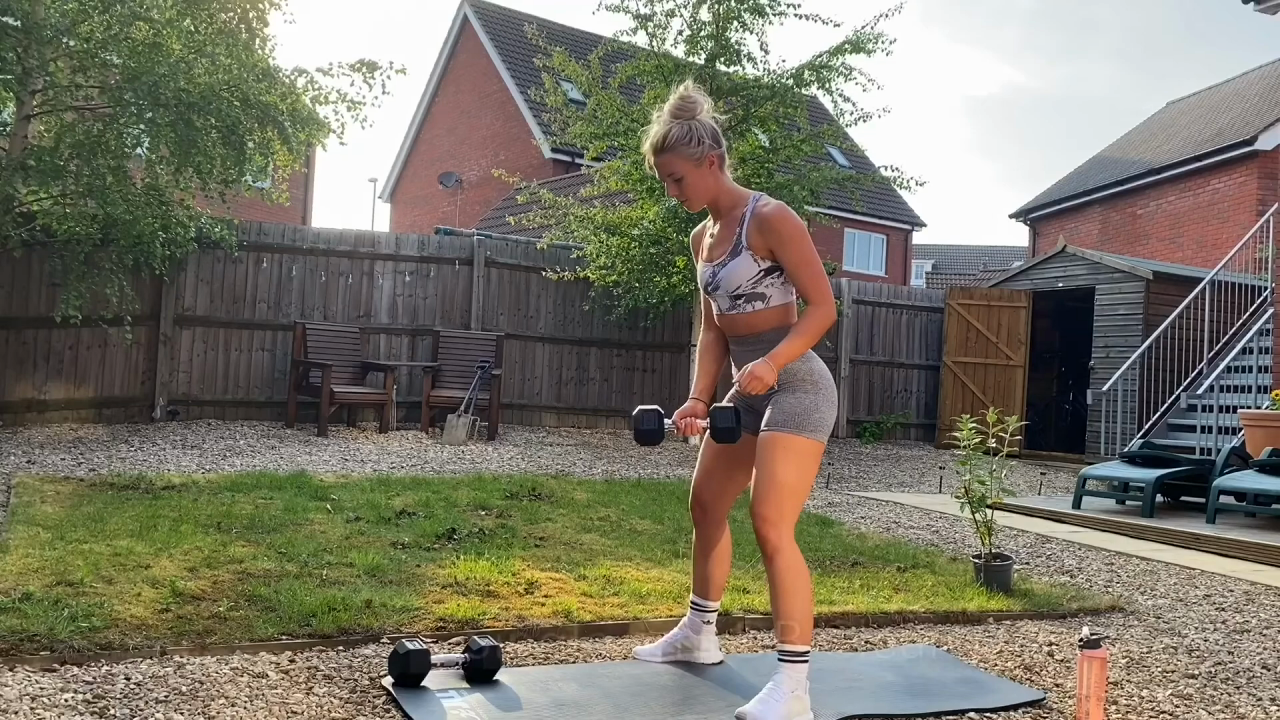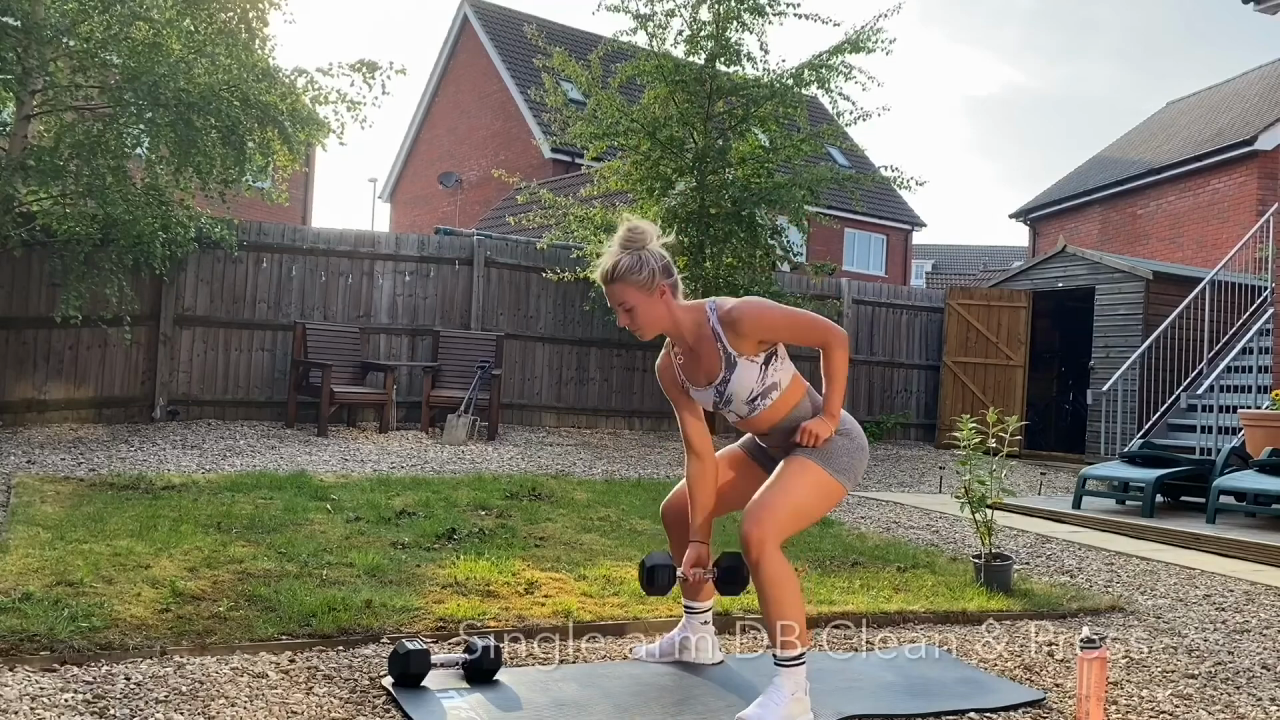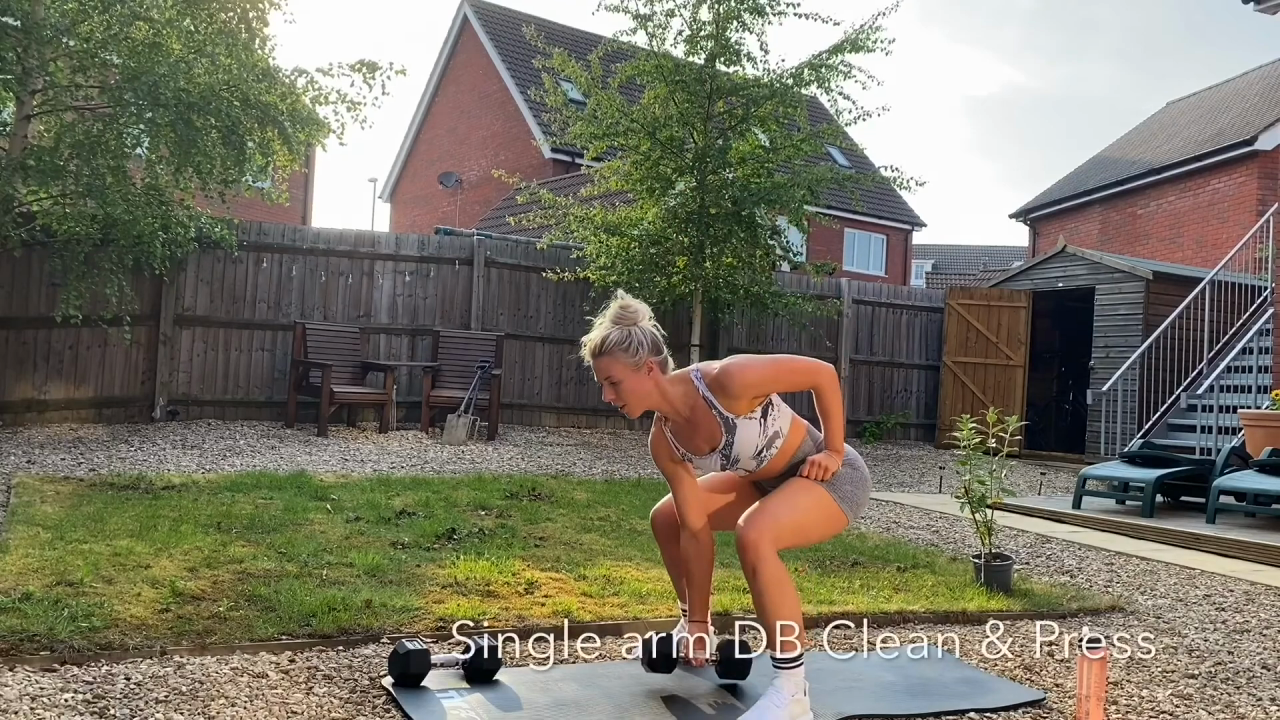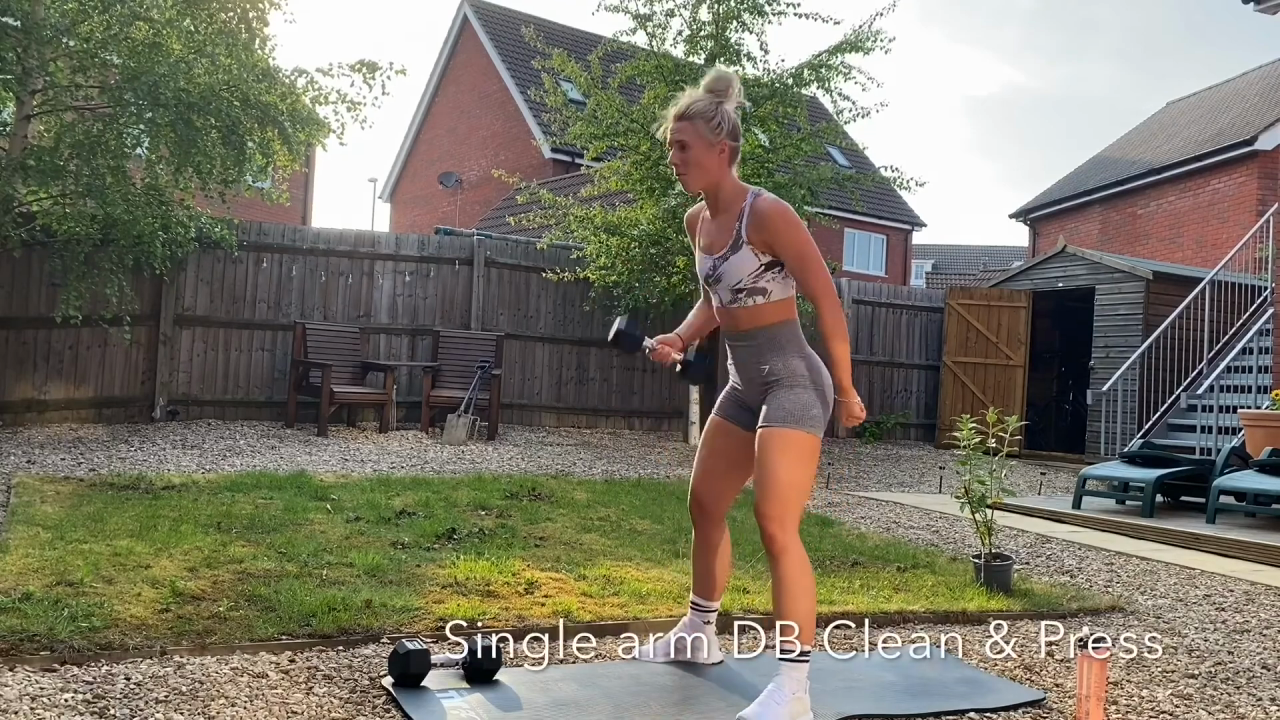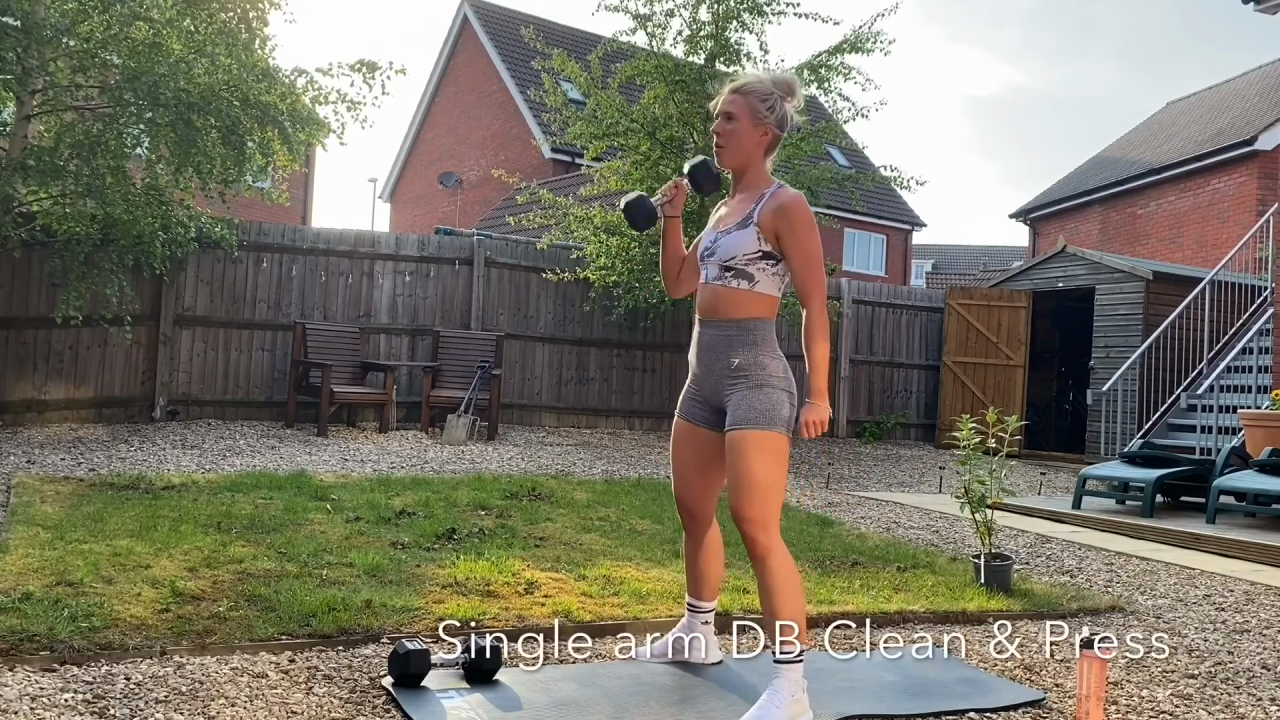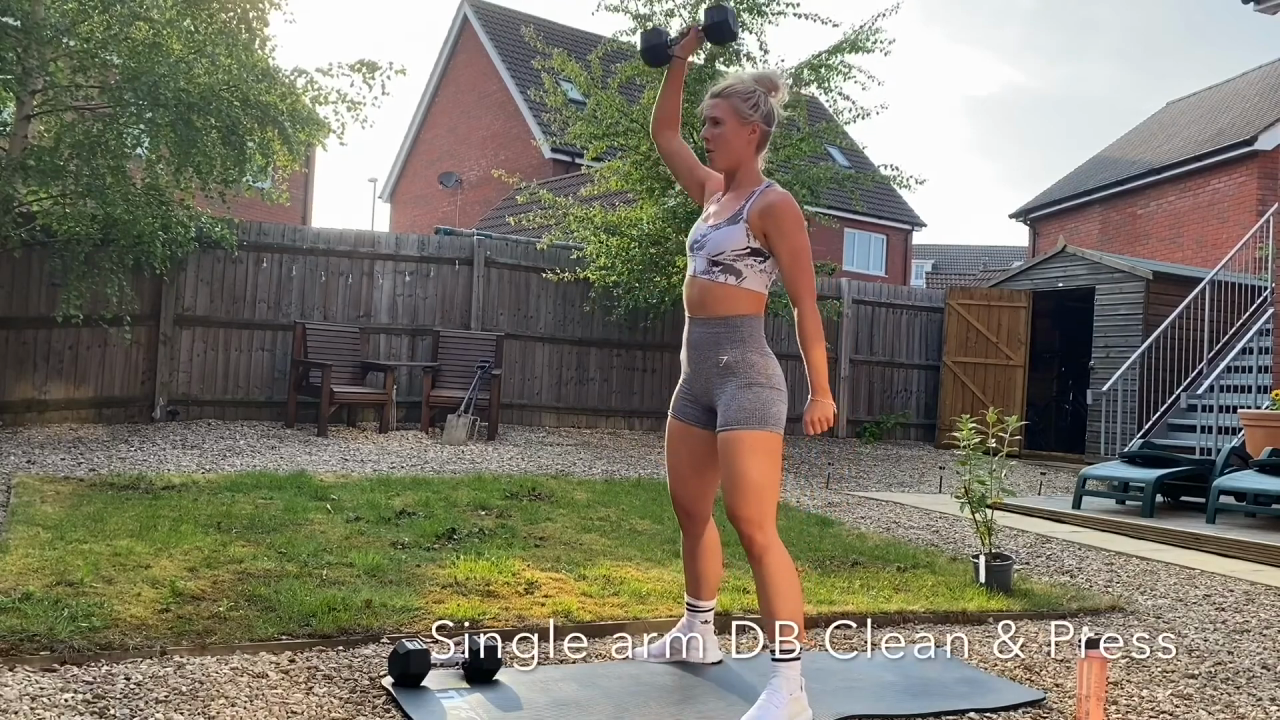
dt=0.4s
person 1, frame 1
left shoulder: (770, 218)
right shoulder: (703, 237)
left elbow: (823, 307)
left wrist: (771, 363)
right wrist: (699, 397)
left hip: (796, 386)
right hip: (745, 392)
left knee: (771, 527)
right knee: (705, 508)
right ankle: (699, 634)
person 1, frame 2
left shoulder: (738, 317)
right shoulder: (670, 365)
left elbow: (836, 339)
right elbow: (700, 451)
left wrist: (829, 415)
right wrist: (698, 542)
left hip: (830, 443)
right hip: (770, 447)
left knee: (757, 533)
right knee: (677, 511)
right ankle: (697, 635)
person 1, frame 3
left shoulder: (727, 380)
right shoulder: (664, 440)
left elbow: (823, 373)
right elbow: (696, 529)
left wrist: (835, 449)
right wrist: (699, 620)
left hip: (832, 475)
right hip: (772, 479)
left knee: (754, 535)
right knee: (665, 519)
right ankle: (692, 634)
person 1, frame 4
left shoulder: (767, 212)
right shoulder: (697, 220)
left elbow: (826, 299)
left wrist: (845, 387)
right wrist: (677, 339)
left hip: (792, 379)
right hip: (743, 384)
left knee: (776, 528)
right knee: (705, 507)
right ankle: (700, 633)
person 1, frame 5
left shoulder: (785, 205)
right shoulder: (724, 206)
left elbow: (816, 305)
right elbow: (678, 286)
left wrist: (818, 394)
right wrist: (671, 220)
left hip: (755, 374)
right hip: (704, 375)
left knee: (756, 525)
right knee: (693, 509)
right ankle: (699, 634)
person 1, frame 6
left shoulder: (774, 206)
right shoulder: (711, 190)
left elbow: (806, 303)
right elbow: (662, 133)
left wrist: (821, 390)
right wrist: (678, 63)
left hip: (745, 373)
right hip: (697, 373)
left knee: (753, 526)
right knee: (689, 510)
right ankle: (698, 634)
